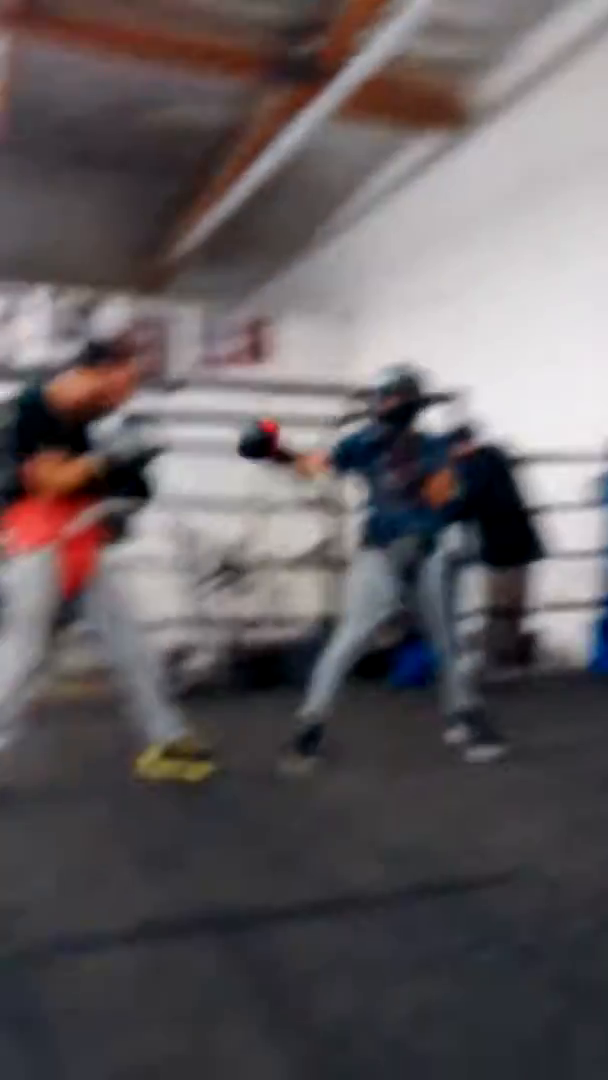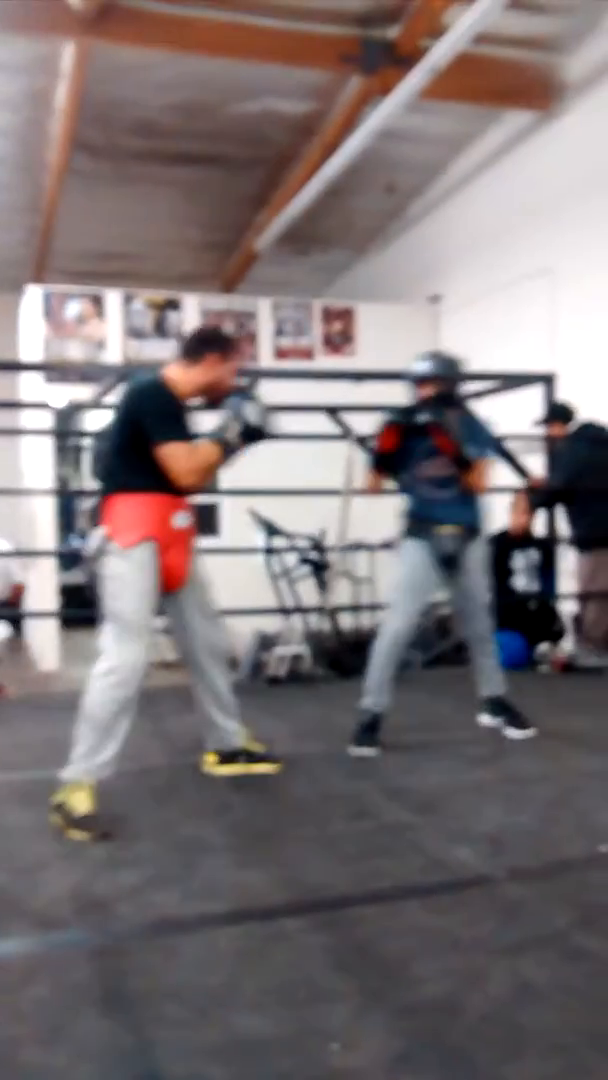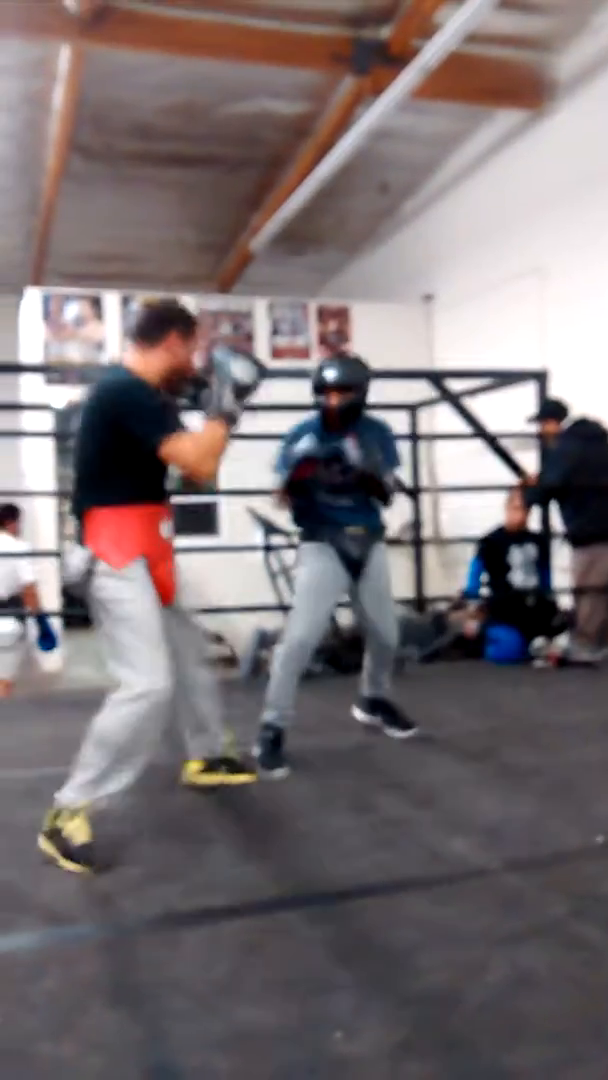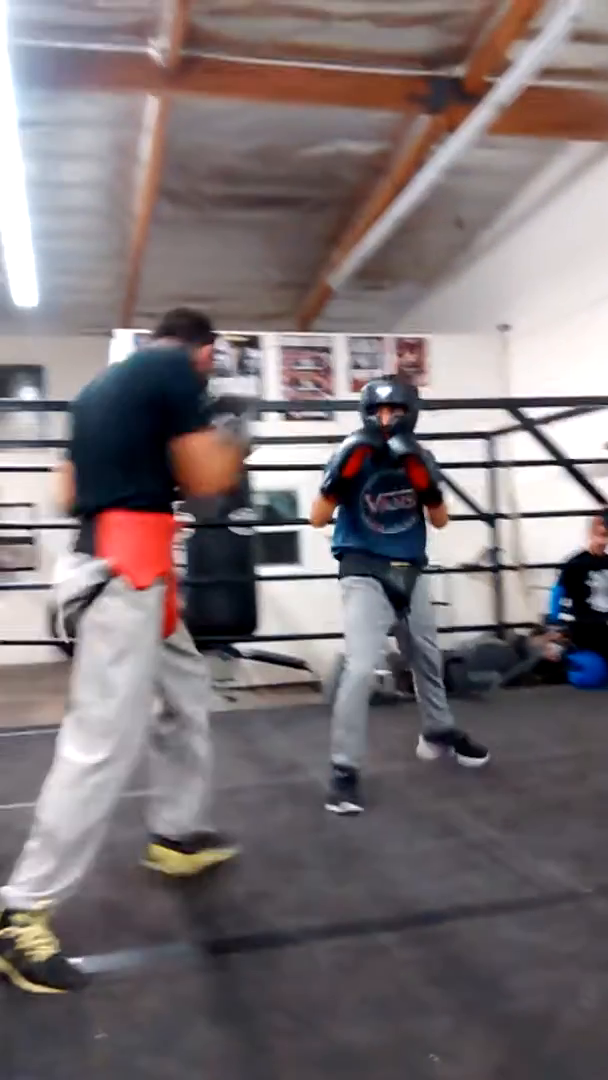
dt=0.7s
person 1, frame 1
left shoulder: (81, 414)
right shoulder: (37, 407)
right elbow: (51, 483)
left wrist: (118, 474)
right wrist: (111, 458)
left hip: (80, 544)
right hip: (39, 541)
left knee: (129, 641)
left ankle: (165, 739)
person 1, frame 2
left shoulder: (173, 403)
right shoulder: (153, 394)
left elbow: (191, 474)
right elbow: (185, 472)
left wrist: (234, 435)
right wrist: (231, 430)
left hip: (172, 537)
right hip: (134, 535)
left knee: (205, 641)
right knee: (124, 656)
left ankle: (226, 745)
right ankle: (76, 786)
person 1, frame 3
left shoulder: (133, 389)
right shoulder: (127, 393)
left elbow: (170, 448)
right elbow: (201, 464)
left wrist: (216, 403)
right wrist: (228, 398)
left hip: (142, 551)
right hip: (118, 557)
left knee: (187, 655)
right knee: (147, 683)
left ankle: (206, 756)
right ankle: (68, 813)
person 1, frame 4
left shoulder: (98, 389)
right shoulder: (178, 370)
left elbow: (66, 497)
right elbow: (206, 480)
right wrist: (229, 442)
left hip: (122, 568)
right hip: (128, 573)
left knee: (184, 698)
right knee: (102, 744)
left ankle: (178, 833)
person 2, frame 1
left shoulder: (430, 446)
right shoulder: (365, 441)
left elbow: (438, 493)
right elbow: (311, 466)
left wrist: (413, 456)
right wrist: (276, 451)
left hip: (426, 552)
right hip: (380, 554)
left knee: (445, 638)
right knee: (349, 641)
left ankle: (466, 714)
right ankle: (311, 724)
person 2, frame 2
left shoulder: (473, 430)
right shoulder: (406, 429)
left elbow: (477, 483)
right elbow: (374, 484)
left wrist: (453, 443)
right wrist: (386, 445)
left hip: (465, 540)
right hip: (419, 540)
left knee: (480, 626)
right knee: (396, 630)
left ankle: (495, 702)
right ankle: (371, 716)
person 2, frame 3
left shoulder: (377, 434)
right shoulder: (305, 435)
left elbow: (385, 496)
right elbow: (287, 502)
left wrist: (377, 480)
right wrist: (294, 475)
left hip: (368, 542)
right hip: (322, 542)
left knee: (385, 631)
right knee: (301, 635)
left ankle: (373, 701)
right ankle: (271, 730)
person 2, frame 4
left shoulder: (417, 458)
right shoulder: (354, 455)
left elbow: (440, 517)
right elbow: (318, 516)
left wrist: (422, 477)
right wrist: (345, 469)
left hip: (410, 572)
right hip: (365, 573)
left knee: (428, 657)
right knee: (360, 670)
left ankle: (439, 732)
right ankle: (345, 769)
